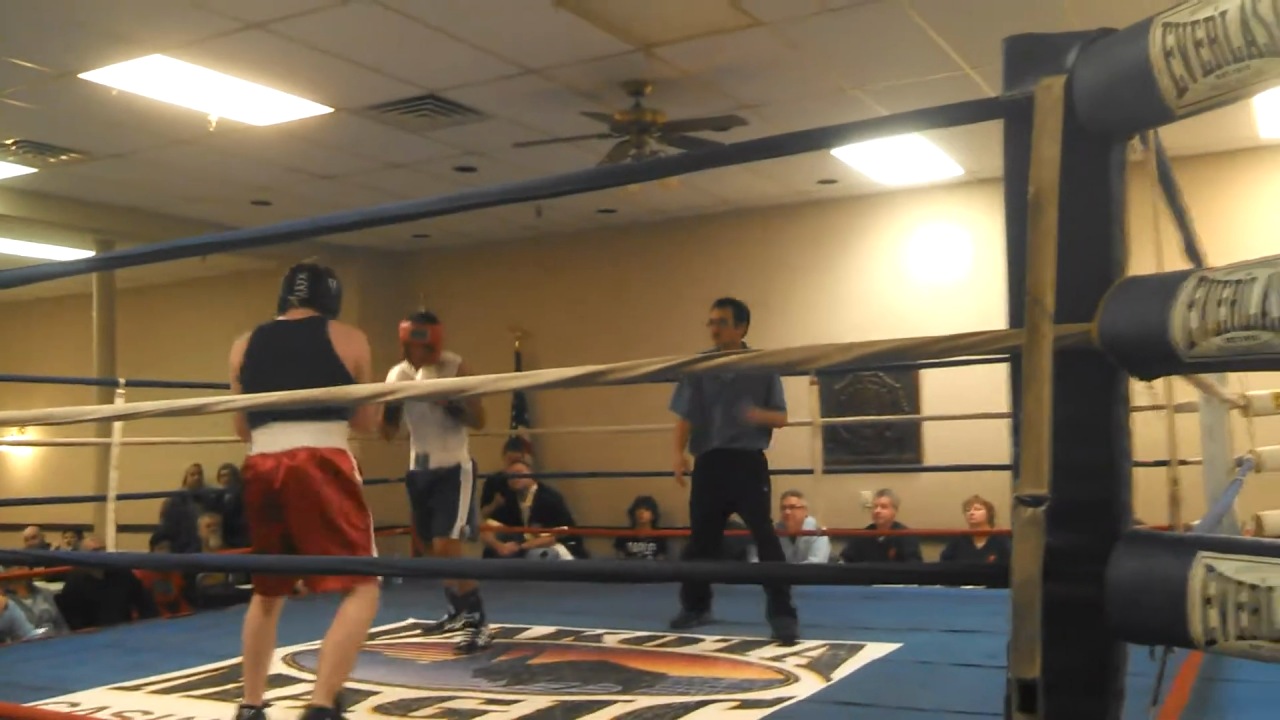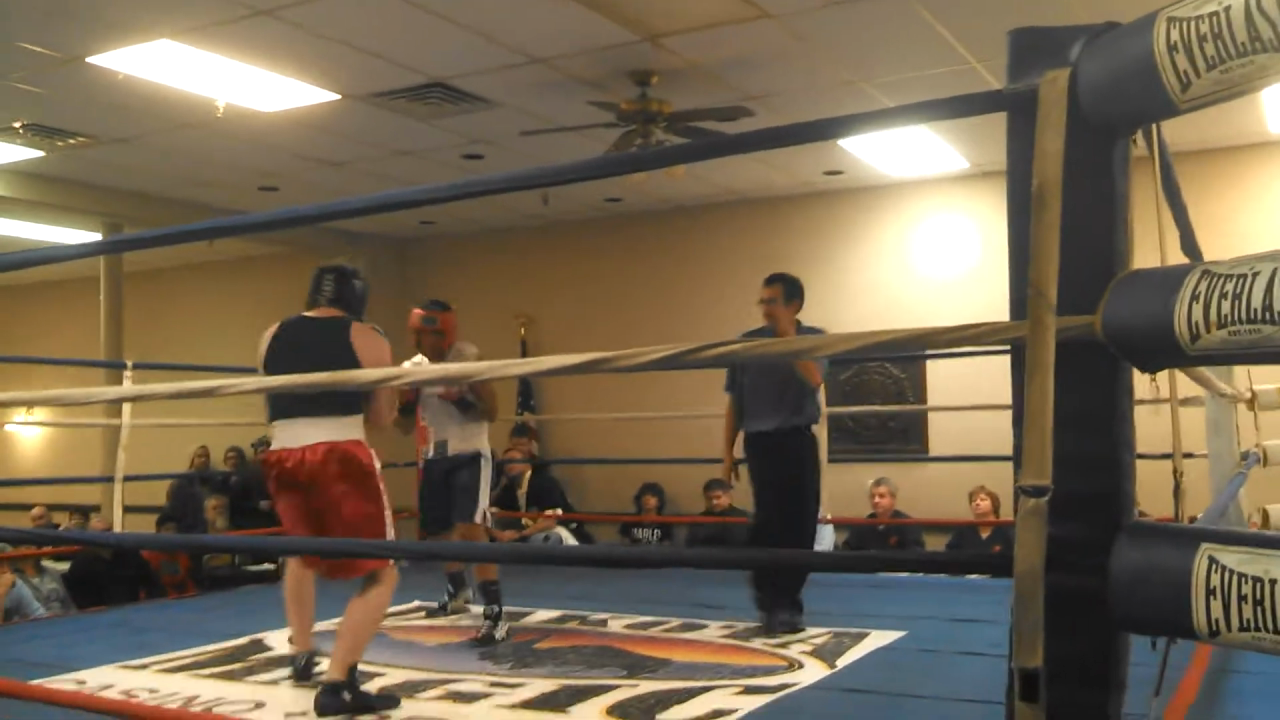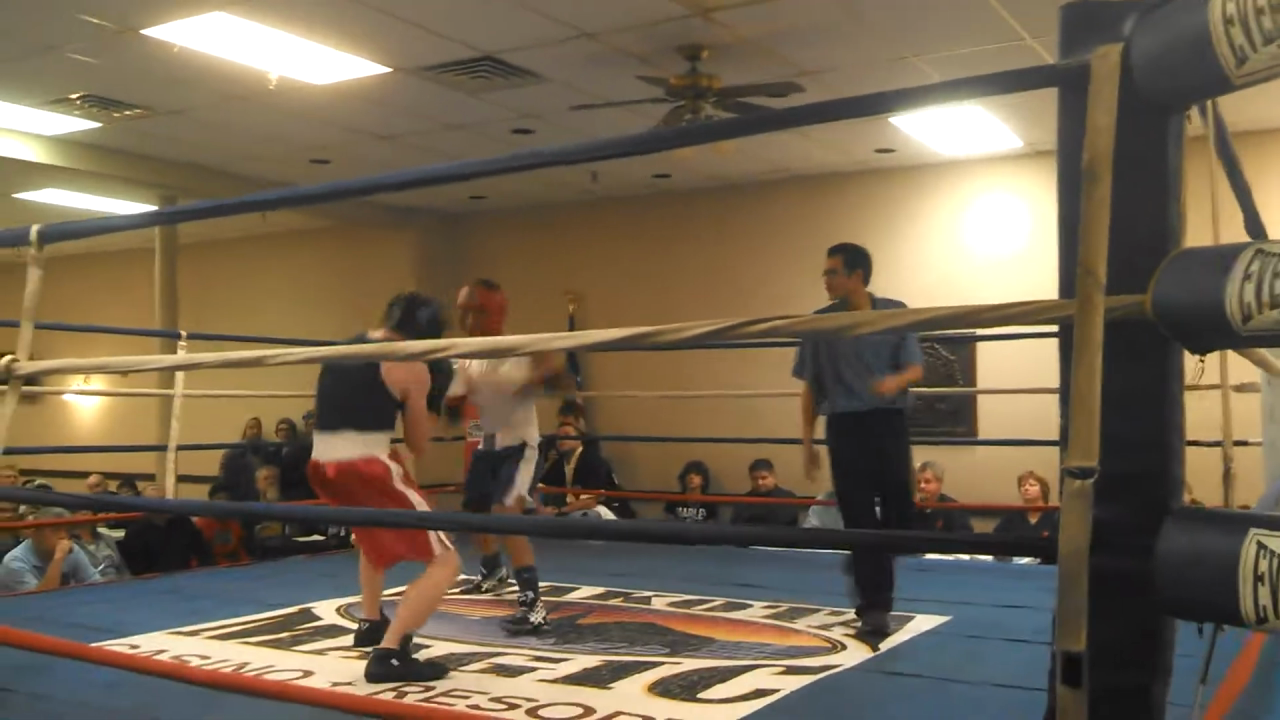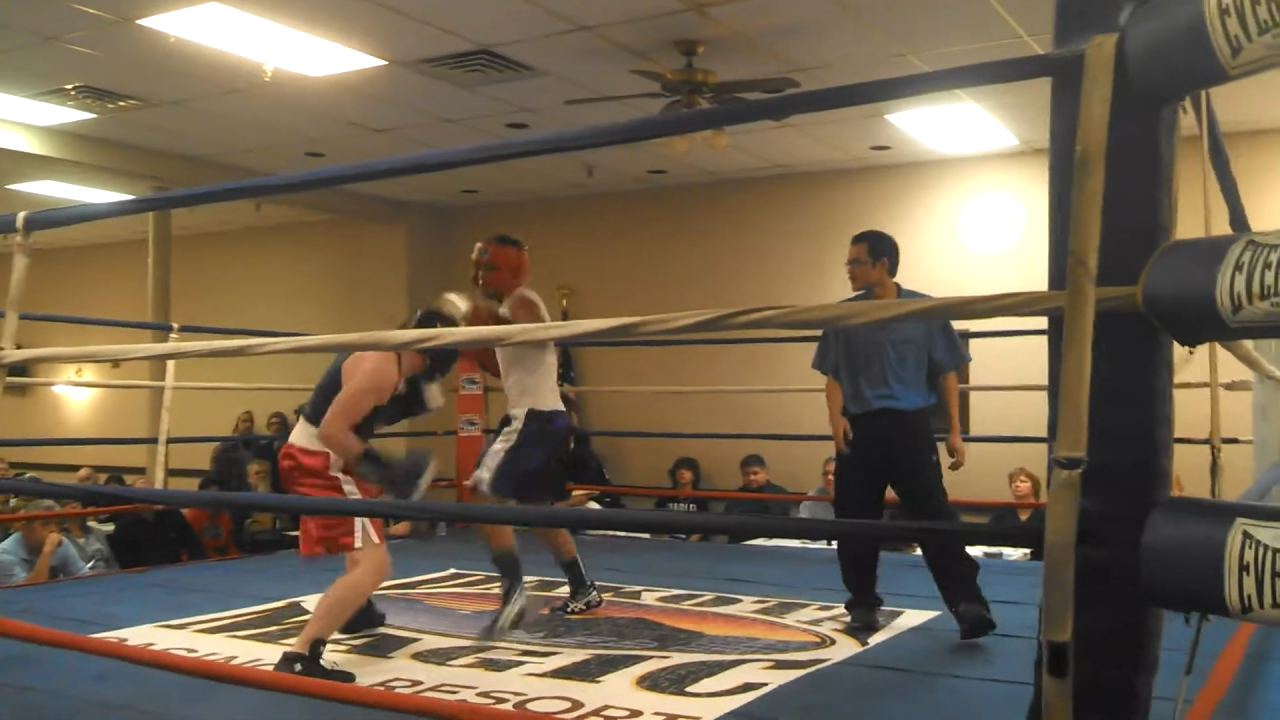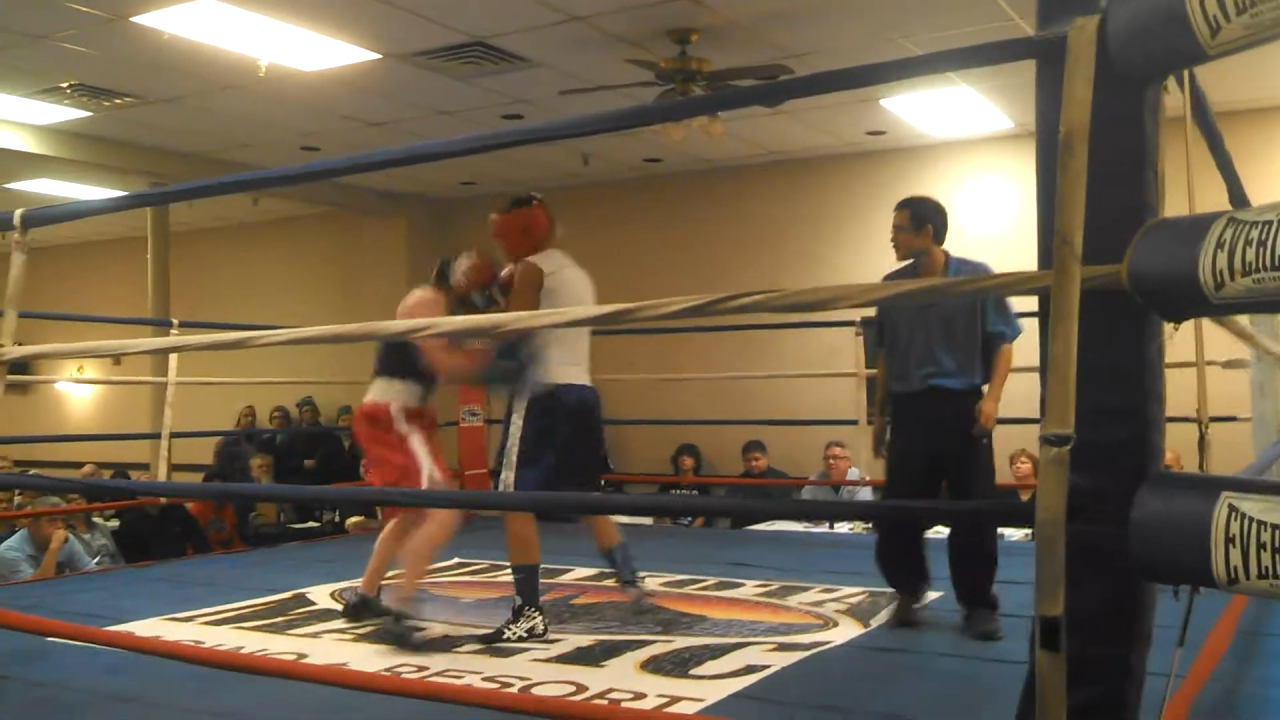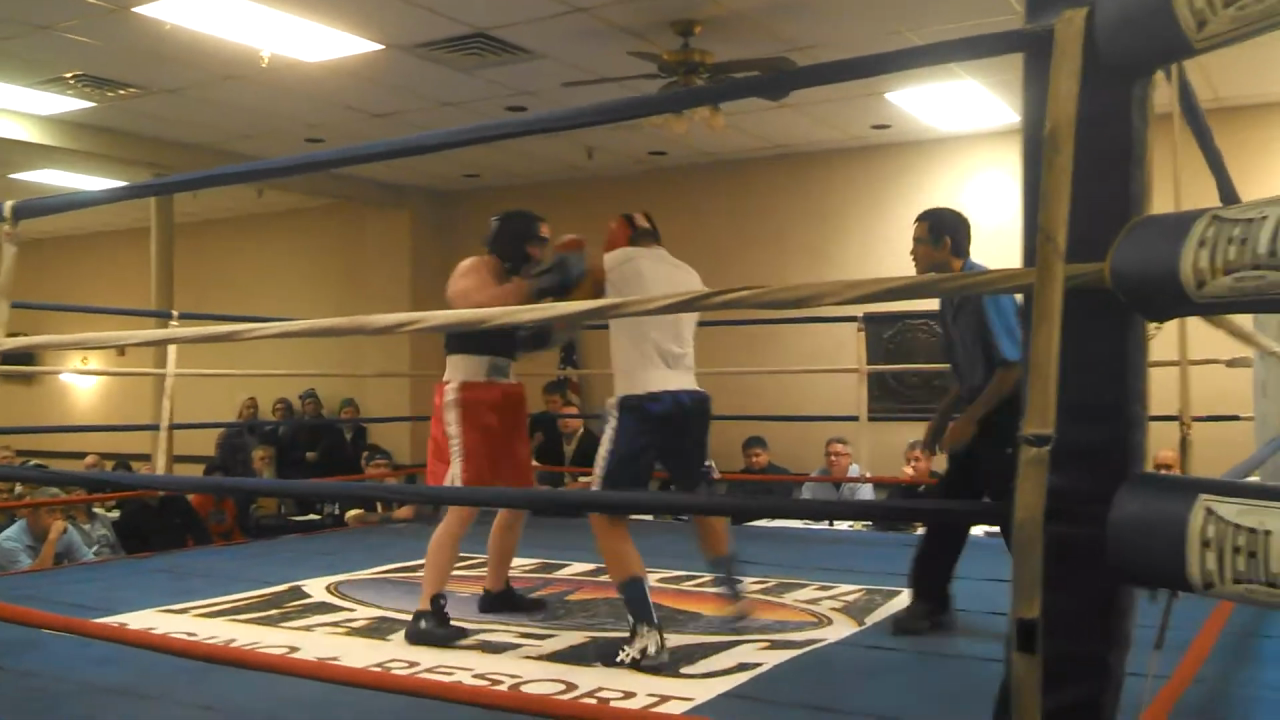
dt=0.4s
person 1, frame 1
left shoulder: (246, 343)
right shoulder: (349, 337)
right elbow: (367, 421)
left hip: (262, 466)
right hip: (321, 465)
left knee: (269, 591)
right knee: (360, 588)
person 1, frame 2
left shoulder: (273, 336)
right shoulder: (370, 340)
right elbow: (381, 420)
left hip: (284, 461)
right hip: (342, 458)
left knee: (303, 549)
right knee: (379, 575)
left ankle: (301, 653)
person 1, frame 3
right shoulder: (409, 365)
right elbow: (419, 444)
right wrist: (431, 406)
left hip: (326, 468)
right hip: (367, 470)
left knee: (374, 530)
right knee: (444, 564)
left ankle: (372, 622)
right ankle: (390, 653)
person 1, frame 4
left shoulder: (389, 362)
right shoulder: (381, 366)
right elbow: (332, 427)
left wrist: (410, 403)
right wrist: (381, 467)
left hip: (307, 455)
right hip: (318, 461)
left knee: (368, 526)
right knee: (373, 563)
left ankle: (354, 612)
right ankle: (301, 656)
person 1, frame 5
left shoulder: (440, 310)
right shoulder: (426, 302)
right elbow: (444, 364)
right wrist: (484, 355)
left hip: (394, 416)
right hip: (389, 415)
left knee: (408, 512)
right knee: (445, 515)
left ankle: (364, 595)
right ankle: (397, 609)
person 1, frame 6
left shoulder: (527, 287)
right shoulder: (473, 269)
right elbow: (493, 303)
right wrist: (544, 279)
left hip: (504, 396)
right hip: (464, 395)
right knee: (462, 503)
left ankle: (496, 590)
right ankle: (427, 615)
person 2, frame 1
left shoulder: (763, 366)
right shoulder: (698, 368)
left elbow: (783, 416)
right elbow: (685, 417)
left wrist: (762, 416)
right wrist: (679, 453)
left hip: (749, 462)
right hip: (710, 463)
left knee: (765, 539)
right knee: (702, 540)
left ankle: (782, 615)
right ankle: (694, 607)
person 2, frame 2
left shoulder: (814, 339)
right shoulder: (749, 344)
left elbow: (814, 378)
right elbow: (736, 402)
left wrist: (788, 335)
right wrist: (728, 451)
left hip: (801, 441)
right hip: (763, 442)
left knee: (801, 527)
right knee: (768, 523)
left ankle: (787, 602)
right ankle: (770, 602)
person 2, frame 3
left shoulder: (895, 314)
left elbow: (916, 367)
right elbow: (811, 386)
left wrist: (896, 382)
right wrist: (808, 441)
left hip: (890, 425)
right hip: (847, 428)
left knee: (901, 513)
right knee: (859, 518)
left ankle: (869, 578)
right ankle: (873, 606)
person 2, frame 4
left shoulder: (925, 312)
left elbow: (946, 374)
right elbow: (833, 378)
left wrist: (954, 430)
right wrist: (837, 419)
left hip: (911, 427)
right hip: (861, 430)
left knee: (935, 518)
right knee: (856, 522)
left ankle: (968, 606)
right ankle: (862, 606)
person 2, frame 5
left shoulder: (976, 278)
right shoulder: (893, 287)
left elbow: (1002, 342)
right elbow: (886, 356)
left wrist: (992, 397)
right wrist: (879, 414)
left hip: (963, 407)
right hip: (909, 409)
left knee: (973, 511)
right knee: (900, 506)
left ankle: (978, 605)
right ankle: (909, 586)
person 2, frame 6
left shoulder: (989, 288)
right shoulder: (953, 296)
left elbow: (1012, 365)
left wrist: (969, 419)
right wrist: (941, 418)
left hip: (1006, 416)
right hip: (985, 415)
right ankle: (930, 605)
person 3, frame 1
left shoulder: (455, 368)
right shoulder: (395, 376)
left elbow: (477, 420)
right elbow: (386, 432)
left wrist: (447, 402)
right wrist: (391, 406)
left hip: (454, 469)
right hip: (418, 471)
left knee: (446, 546)
right knee: (436, 549)
left ankle: (478, 623)
right ankle: (459, 612)
person 3, frame 2
left shoulder: (471, 359)
right shoulder: (414, 365)
left elbow: (491, 413)
right elbow: (406, 429)
left wrist: (457, 398)
right wrist: (406, 400)
left hip: (473, 456)
right hip: (437, 458)
left knee: (470, 530)
right knee: (436, 534)
left ankle: (495, 616)
right ankle: (458, 593)
person 3, frame 3
right shoulder: (463, 358)
left elbow: (559, 377)
right elbow: (454, 413)
left wrist: (535, 379)
right wrist: (454, 403)
left hip: (520, 446)
right hip: (489, 448)
left knee: (506, 514)
right knee: (477, 516)
left ankle: (533, 604)
right ankle: (492, 572)
person 3, frame 4
left shoulder: (520, 303)
right shoulder: (516, 304)
left elbow: (538, 338)
right elbow: (503, 369)
left wrist: (490, 316)
right wrist: (482, 349)
left hip: (534, 421)
right hip: (541, 417)
left knee: (482, 496)
left ankle: (513, 591)
right ankle: (582, 590)
person 3, frame 5
left shoulder: (531, 269)
right shoulder: (578, 276)
left hip: (542, 395)
right hip: (582, 394)
left knee: (517, 504)
right knee: (582, 498)
left ankle: (529, 615)
right ankle: (631, 581)
person 3, frame 6
left shoulder: (616, 261)
right shoulder: (691, 278)
left hip: (638, 405)
right hip: (687, 401)
left knee: (610, 522)
right knee: (699, 498)
left ankle: (647, 634)
right ankle: (731, 588)
